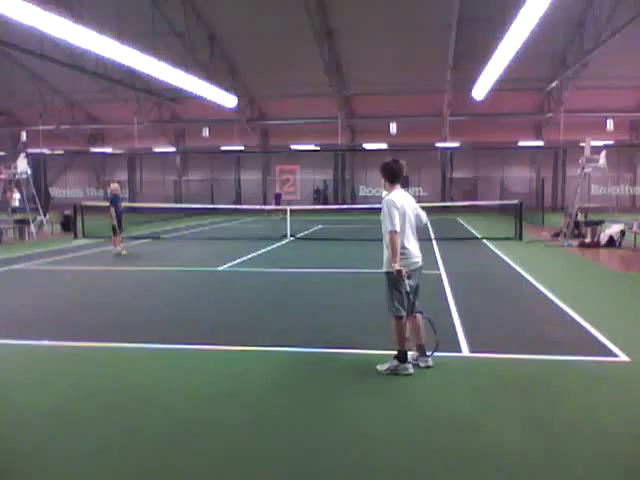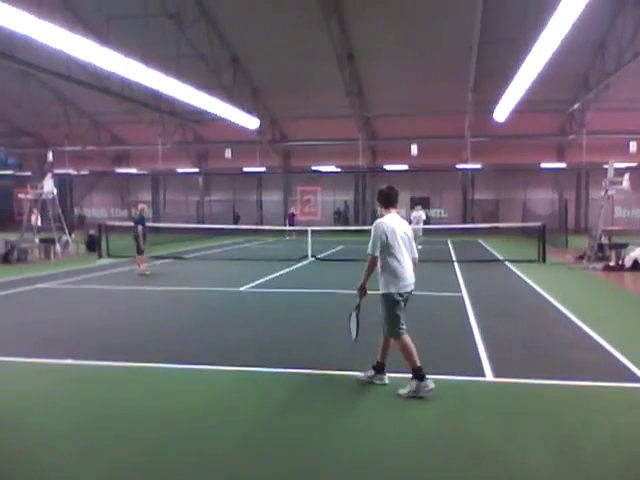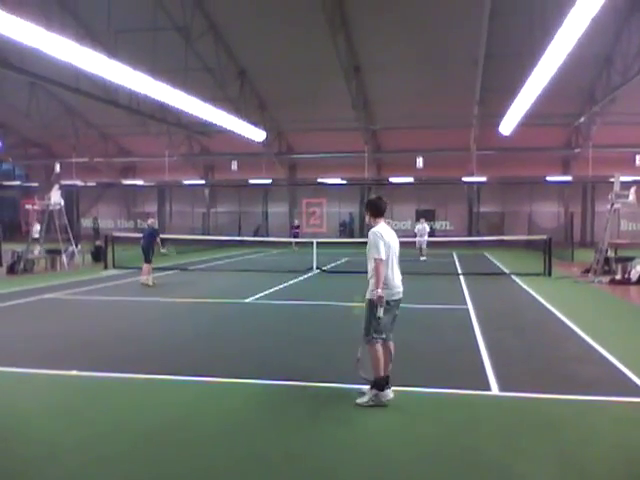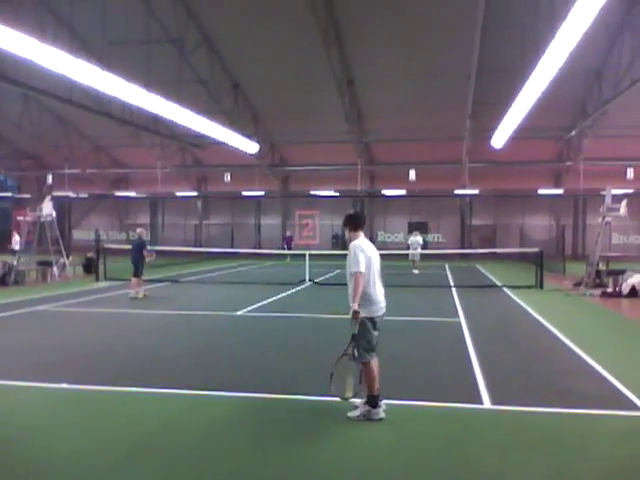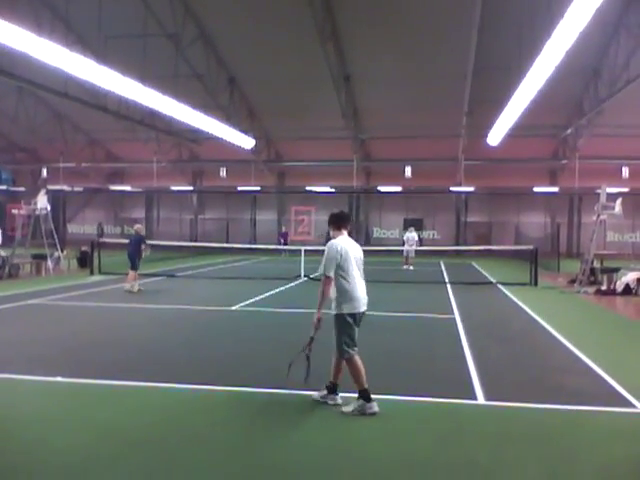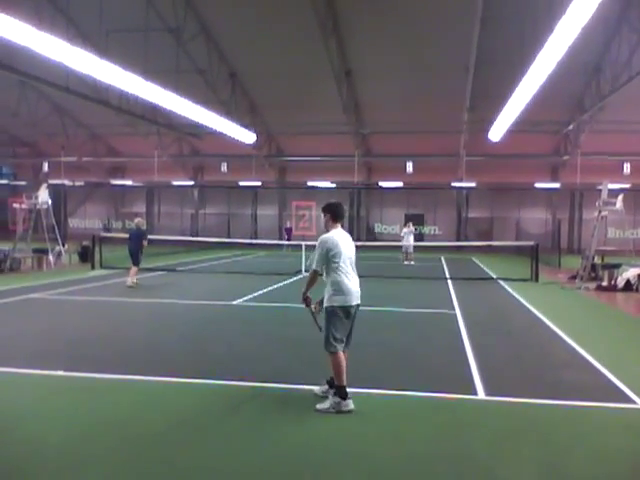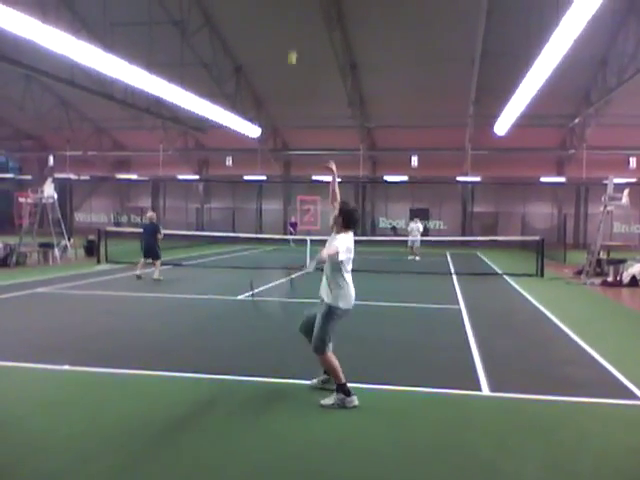
dt=0.7s
person 1, frame 1
left shoulder: (390, 200)
right shoulder: (409, 198)
left elbow: (394, 233)
right elbow: (423, 220)
left wrist: (395, 262)
left hip: (400, 263)
right hip: (414, 260)
left knee: (399, 313)
right knee: (413, 309)
left ankle: (402, 361)
right ankle: (422, 354)
person 1, frame 2
left shoulder: (381, 224)
right shoulder: (405, 224)
left elbow: (373, 259)
right elbow: (414, 258)
left wrist: (363, 282)
left hip: (392, 285)
right hip: (406, 282)
left knee: (398, 332)
right knee: (388, 328)
left ankle: (420, 379)
right ankle: (379, 371)
person 1, frame 3
left shoulder: (375, 232)
right shoulder: (390, 232)
left elbow: (379, 262)
left wrist: (378, 289)
left hip: (382, 293)
right hip: (395, 291)
left knee: (373, 339)
right knee: (385, 338)
left ankle: (379, 389)
right ankle: (384, 384)
person 1, frame 4
left shoulder: (356, 246)
right shoulder: (370, 246)
left elbow: (359, 275)
left wrist: (355, 303)
left hip: (365, 308)
right hip: (376, 305)
left knee: (365, 357)
right knee: (371, 355)
left ankle: (373, 407)
right ankle: (375, 399)
person 1, frame 5
left shoulder: (333, 246)
right shoulder: (356, 246)
left elbow: (327, 281)
left wrist: (319, 311)
left hip: (346, 305)
right hip: (359, 302)
left knee: (349, 352)
right knee: (343, 349)
left ankle: (366, 401)
right ankle: (331, 391)
person 1, frame 6
left shoulder: (326, 239)
right shoulder: (348, 239)
left elbow: (316, 271)
left wrist: (306, 292)
right wrist: (324, 298)
left hip: (339, 298)
right hip: (353, 296)
left knee: (334, 347)
right knee: (341, 345)
left ankle: (342, 398)
right ankle: (334, 385)
person 1, frame 7
left shoulder: (343, 240)
right shoulder: (342, 233)
left elbow: (335, 249)
right elbow: (335, 200)
left wrist: (324, 255)
right wrist: (334, 176)
left hip: (337, 301)
right hip: (330, 299)
left knee: (321, 347)
right knee: (308, 329)
left ankle: (345, 394)
right ankle: (329, 376)
